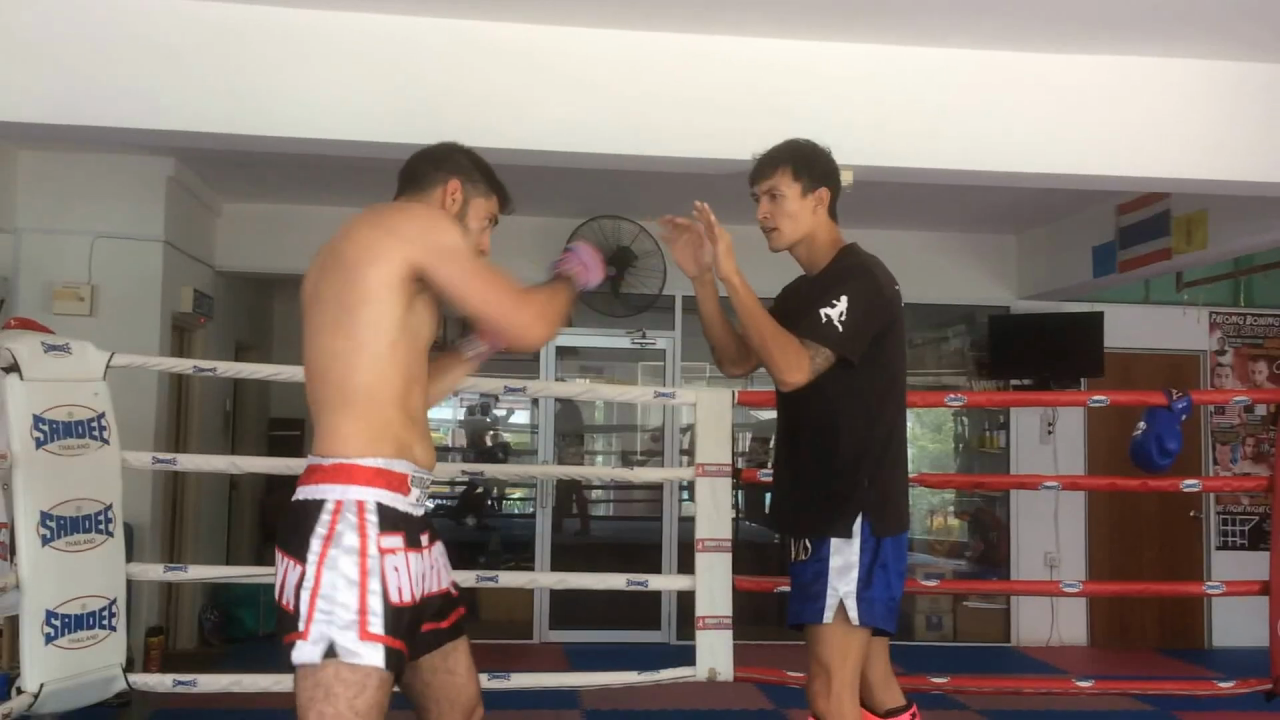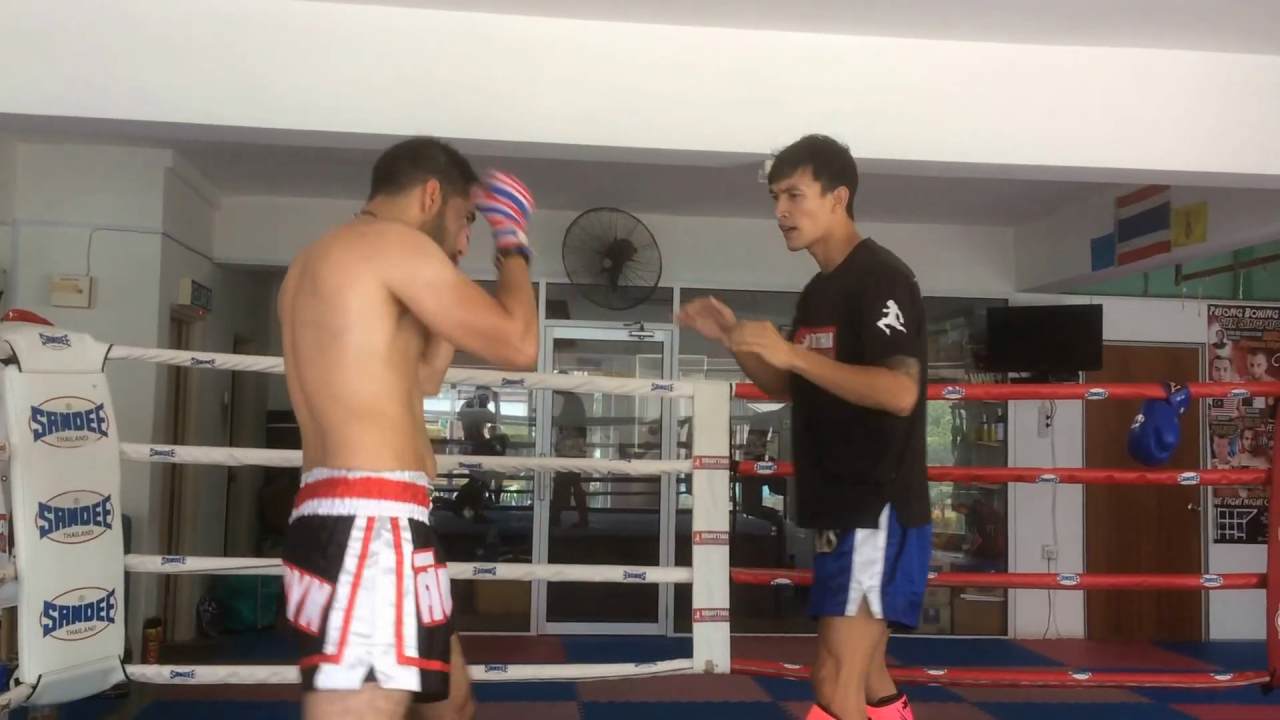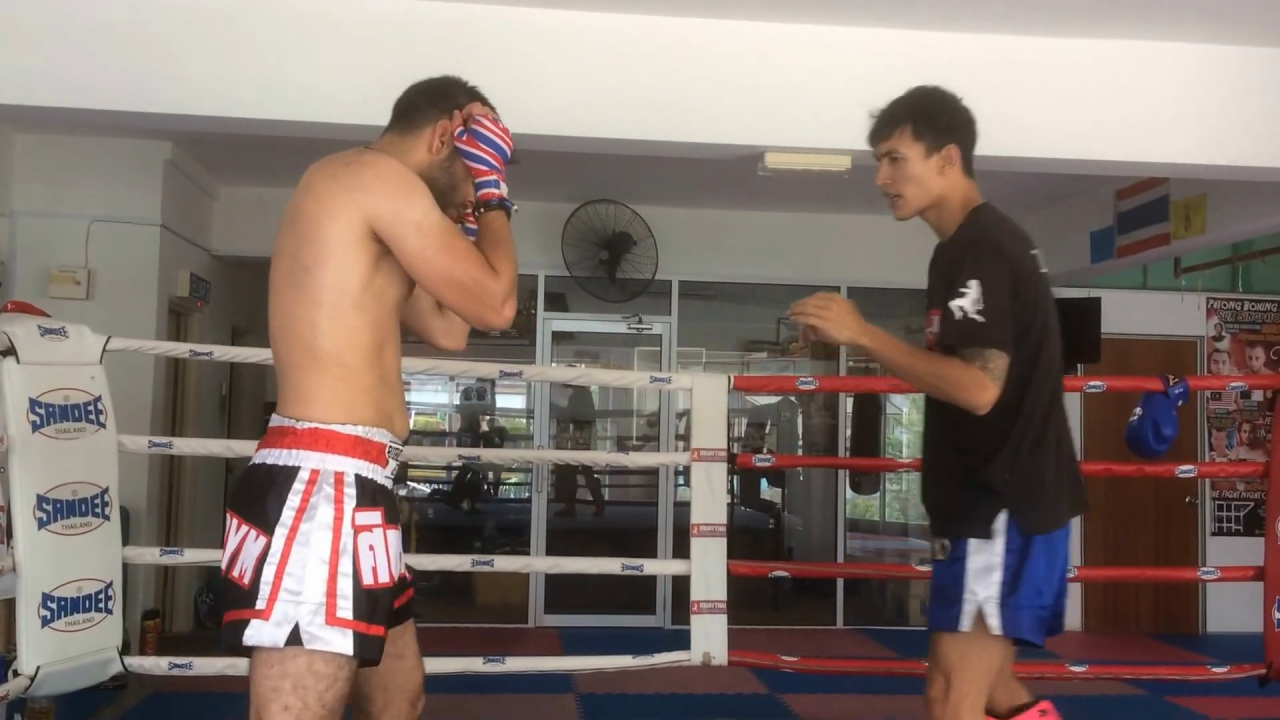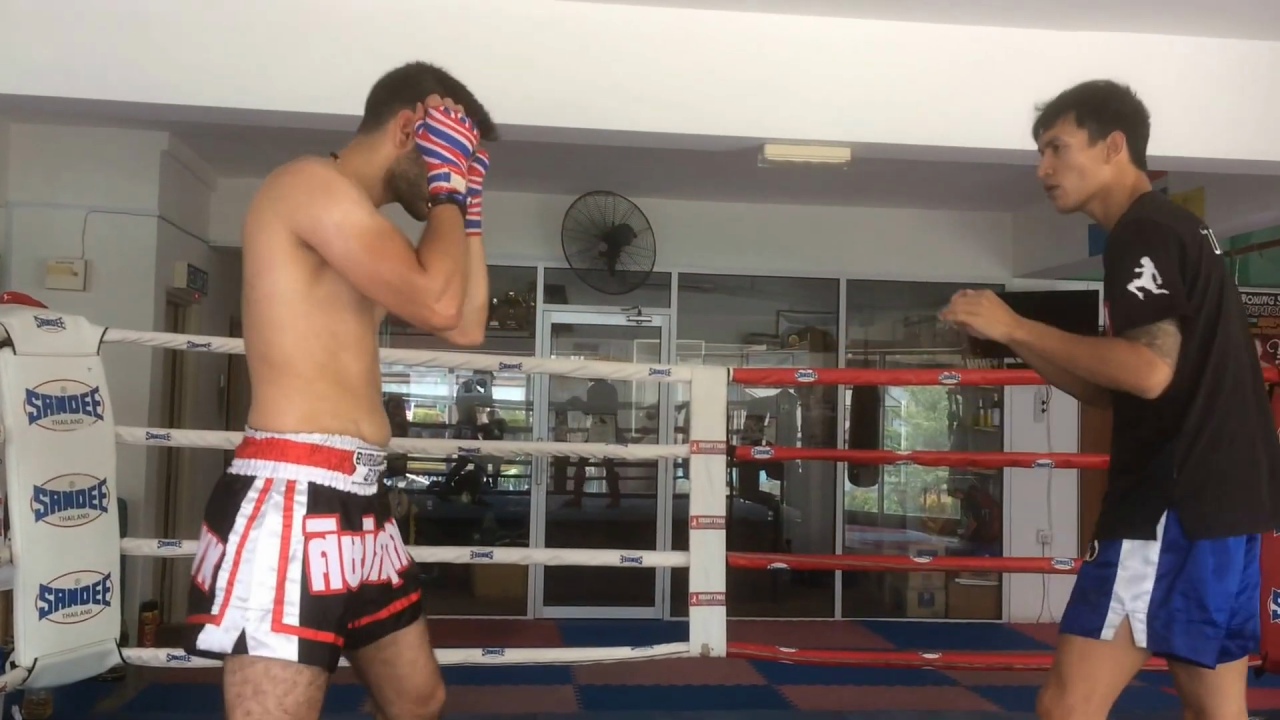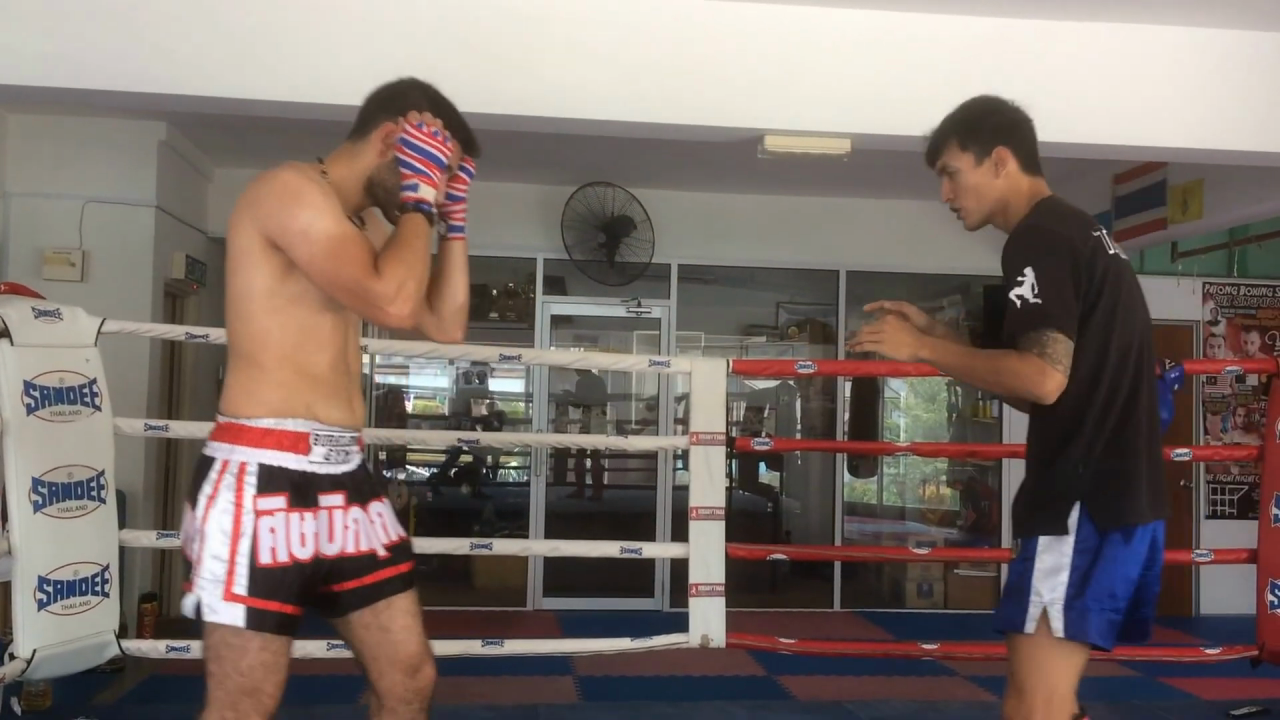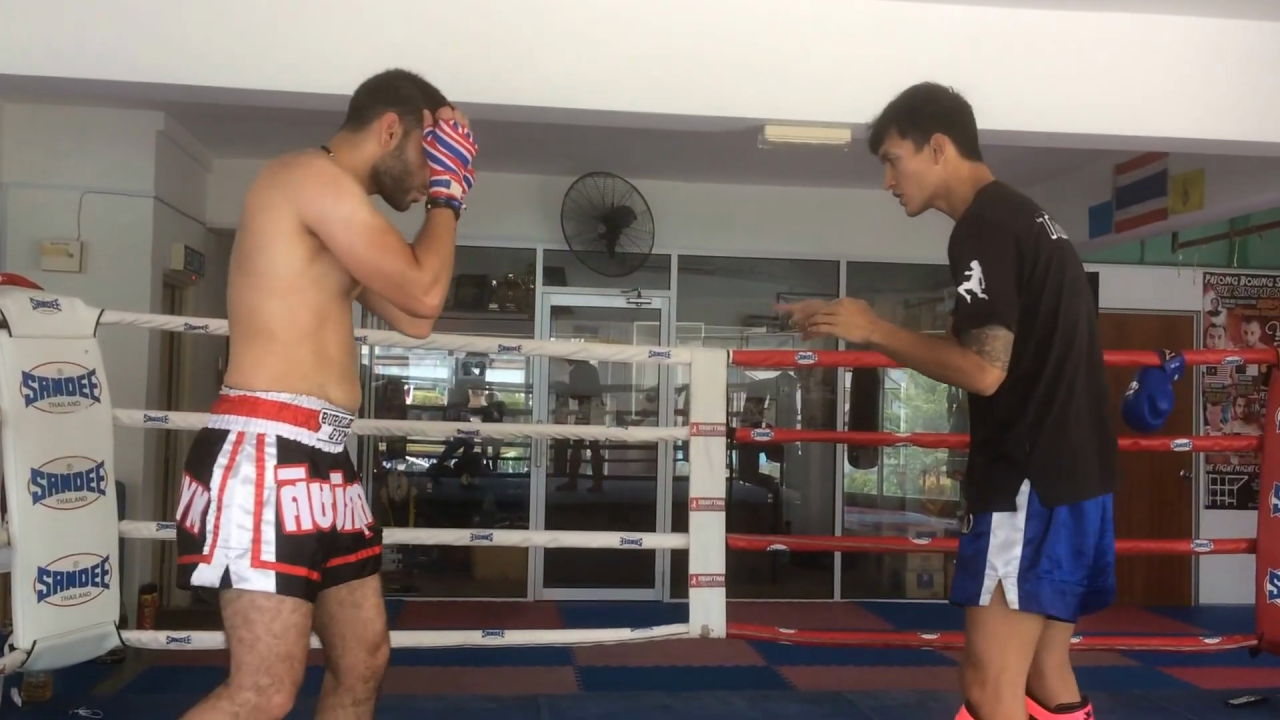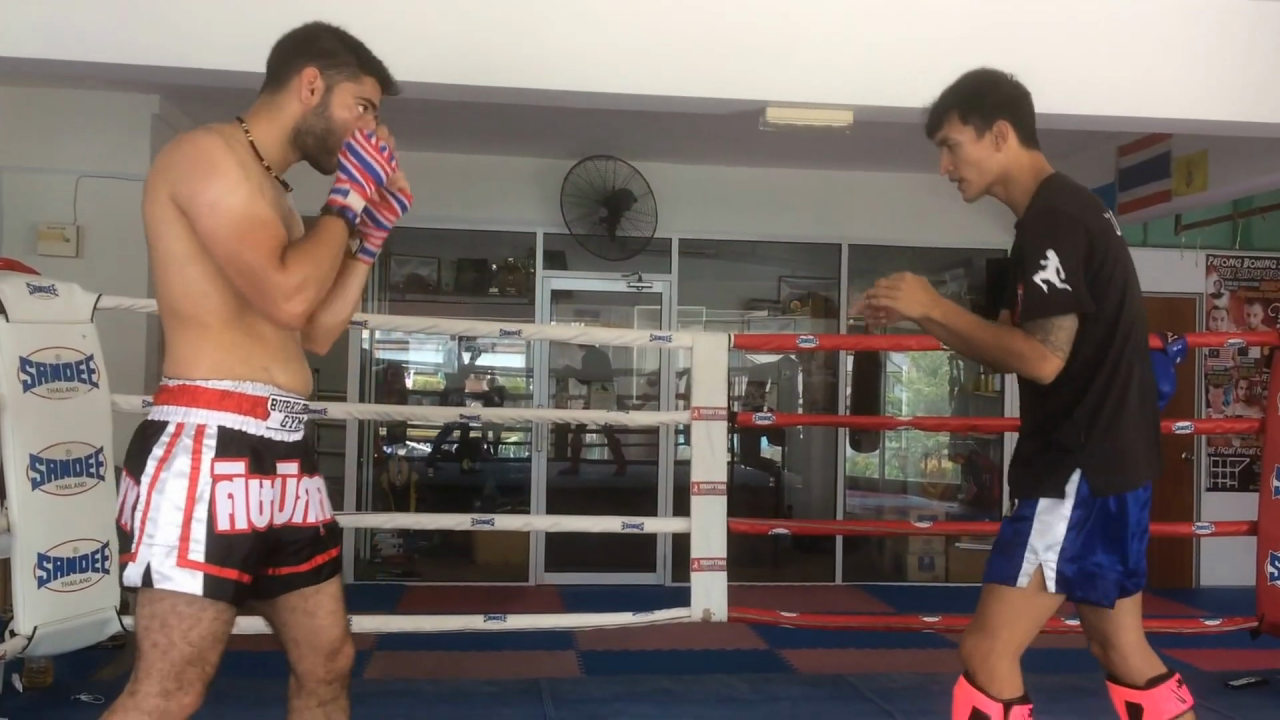
dt=0.7s
person 1, frame 1
right shoulder: (386, 233)
right elbow: (528, 326)
left wrist: (479, 346)
right wrist: (573, 277)
left hip: (396, 522)
right hip: (353, 512)
person 1, frame 2
left shoulder: (321, 261)
right shoulder: (391, 243)
right elbow: (516, 344)
left wrist: (443, 295)
right wrist: (511, 237)
left hip: (342, 523)
right hip: (370, 529)
person 1, frame 3
left shoulder: (358, 200)
right shoulder: (375, 175)
left elbow: (447, 328)
right elbow: (494, 304)
left wrist: (465, 215)
right wrist: (491, 188)
left hip: (347, 488)
right hip: (322, 486)
person 1, frame 4
left shoulder: (356, 222)
right shoulder: (314, 184)
left elbow: (465, 326)
right elbow: (437, 302)
left wrist: (465, 209)
right wrist: (447, 184)
left hip: (355, 499)
right hip: (291, 498)
person 1, frame 5
left shoulder: (355, 228)
right shoulder: (290, 189)
left elbow: (446, 325)
right elbow: (392, 302)
left wrist: (450, 214)
right wrist: (420, 196)
left hip: (342, 478)
right hip: (265, 476)
person 1, frame 6
left shoulder: (332, 209)
right shoulder: (314, 176)
left elbow: (414, 321)
right elbow: (424, 293)
left wrist: (443, 194)
right wrist: (446, 190)
left hip: (320, 456)
right hip: (266, 452)
left knee: (363, 661)
person 1, frame 7
left shoulder: (272, 193)
right shoulder: (206, 153)
left elbow: (313, 335)
right elbow: (285, 298)
left wrist: (372, 231)
right wrist: (349, 197)
left hip: (283, 454)
right hip: (209, 447)
left knee: (328, 659)
person 2, frame 1
left shoulder: (860, 278)
right shoulder: (802, 293)
left elbow: (792, 370)
right elbow: (736, 360)
left wrist: (730, 279)
right wrist: (706, 278)
left hip: (854, 512)
right hip: (830, 508)
person 2, frame 2
left shoulder: (882, 277)
right shoulder: (818, 291)
left elbow: (899, 392)
right elbow: (781, 385)
left wrist: (792, 353)
right wrist: (728, 334)
left hip: (877, 506)
right hip: (842, 505)
person 2, frame 3
left shoulder: (983, 252)
right shoulder: (957, 250)
left elbow: (979, 389)
right elbow: (943, 367)
left wrist: (861, 331)
right wrist: (845, 344)
left hip: (1002, 508)
right hip: (1004, 504)
person 2, frame 4
left shoulder: (1143, 233)
right shoulder: (1168, 233)
left elbow: (1147, 371)
right elbow: (1112, 388)
left wrist: (1015, 326)
right wrist: (1013, 338)
left hip: (1170, 507)
right hip: (1215, 505)
person 2, frame 5
left shoulder: (1038, 242)
right shoulder: (1078, 236)
left elbow: (1041, 379)
left wrist: (923, 350)
right wrist: (934, 335)
left hip: (1082, 503)
right hip: (1119, 498)
person 2, frame 6
left shoulder: (984, 229)
right shoulder: (1024, 219)
left elbow: (983, 370)
right elbow: (981, 354)
left wrist: (875, 330)
right wrist: (865, 326)
left hip: (1029, 483)
right hip: (1072, 478)
person 2, frame 7
left shoulder: (1053, 218)
right shoulder: (1067, 213)
left elbow: (1041, 357)
right elbow: (1021, 347)
left wrist: (935, 306)
right wrist: (920, 315)
left hip: (1077, 469)
right hip: (1113, 465)
left knee: (989, 653)
right knee: (1122, 647)
